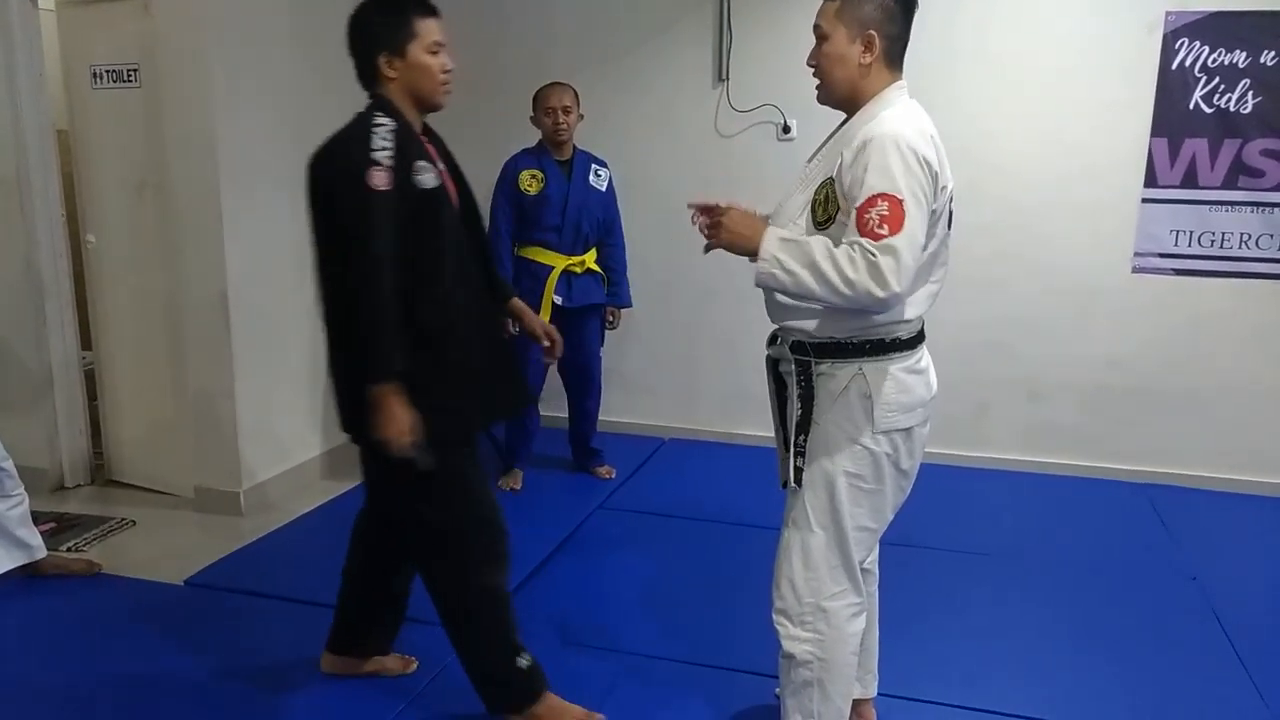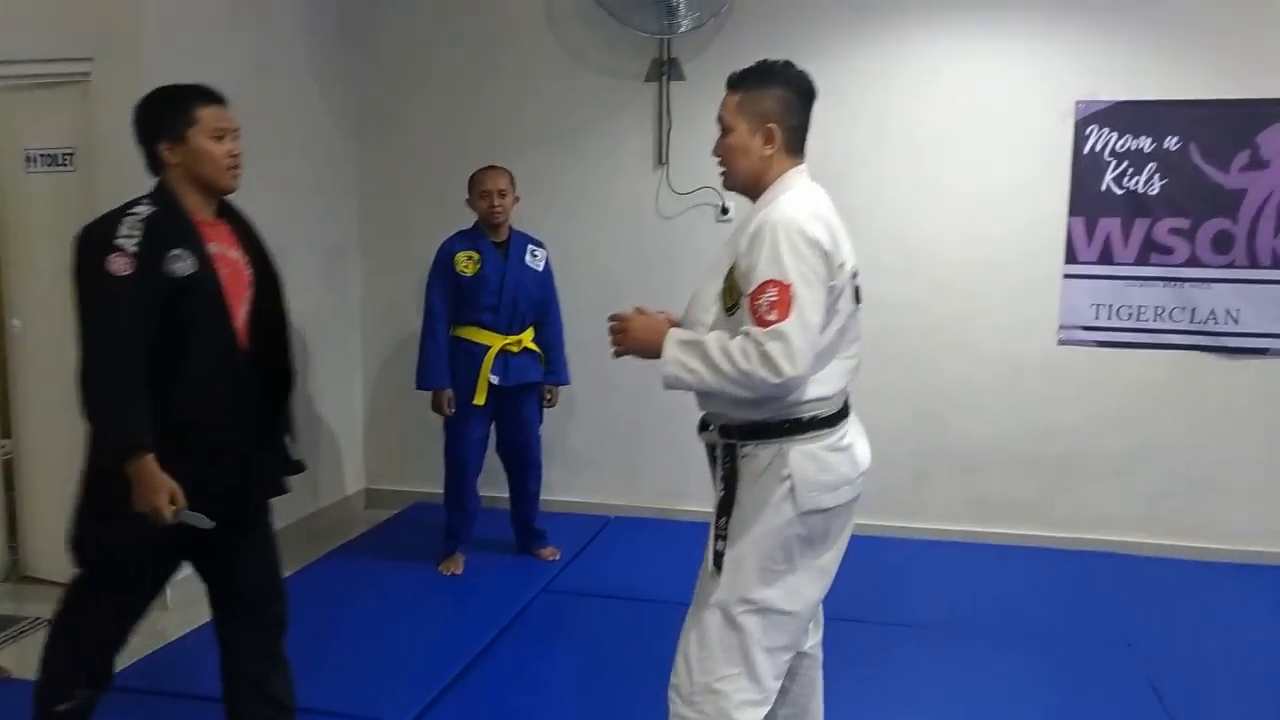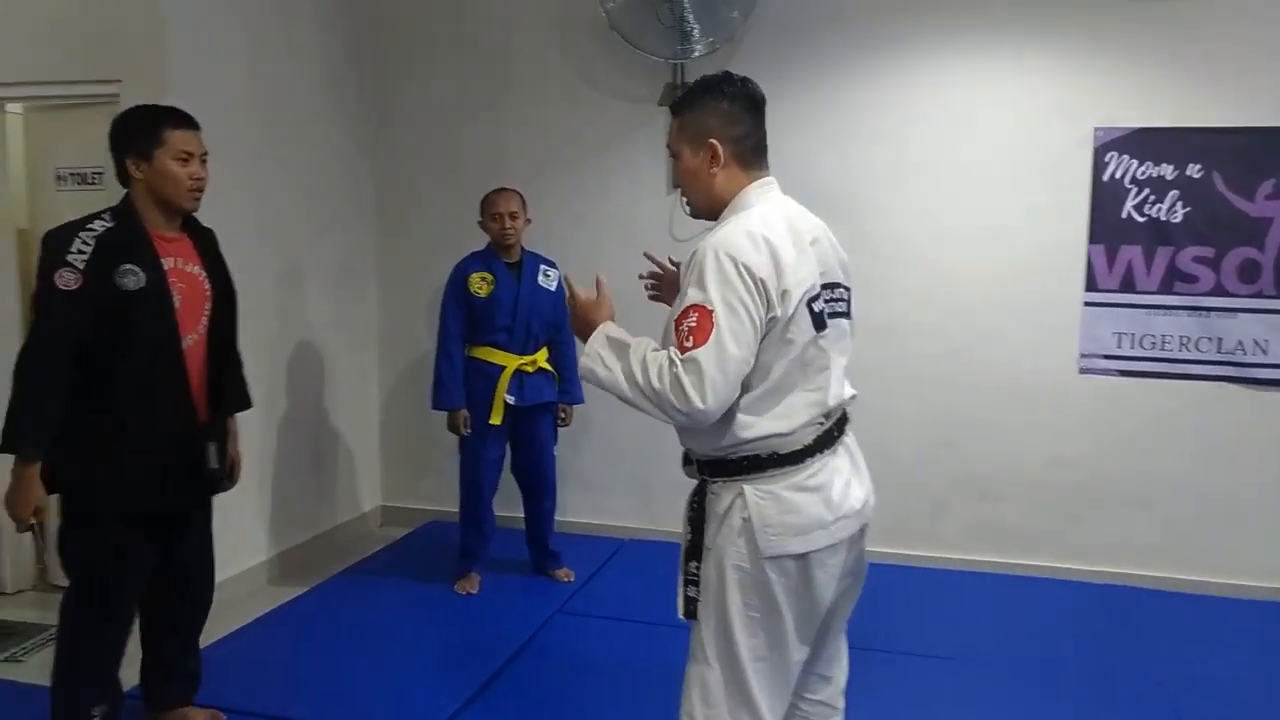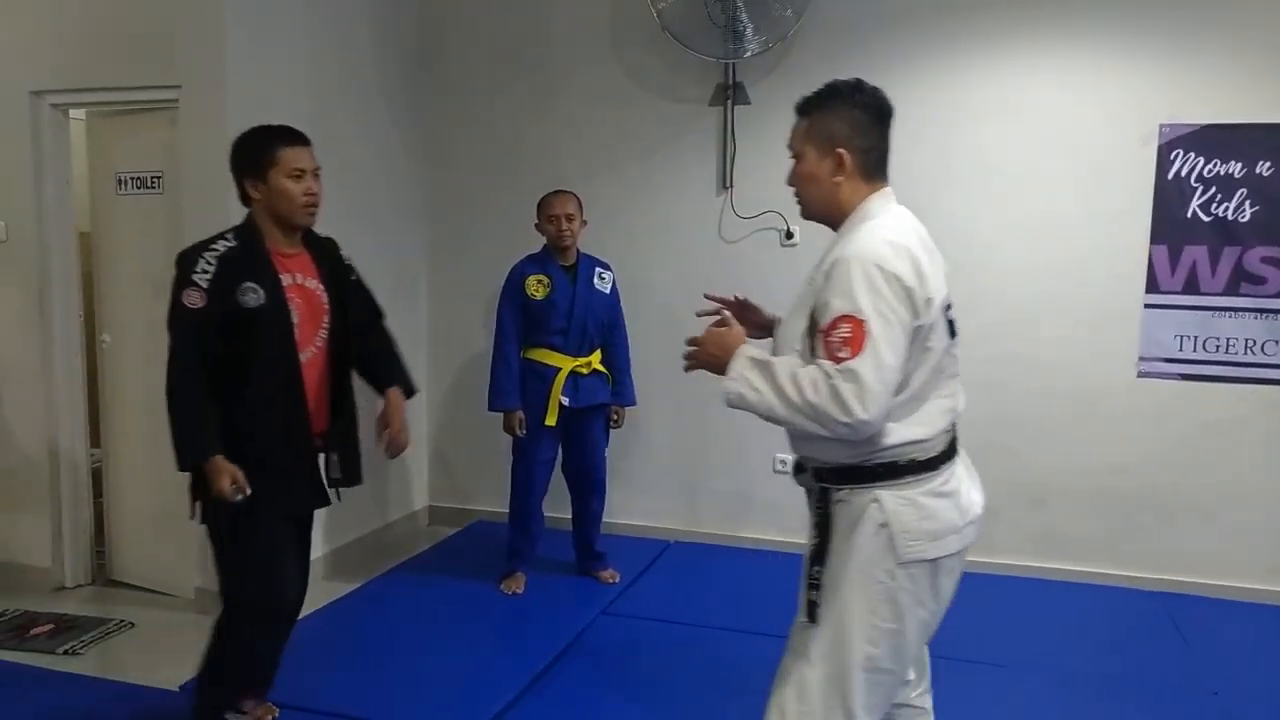
dt=0.5s
person 1, frame 1
left shoulder: (891, 137)
right shoulder: (867, 130)
left elbow: (877, 276)
left wrist: (761, 244)
right wrist: (758, 229)
left hip: (858, 387)
right hip: (843, 379)
left knee: (816, 582)
right knee: (844, 561)
person 1, frame 2
left shoulder: (786, 224)
right shoulder: (788, 214)
left elbow: (773, 361)
left wrist: (666, 344)
right wrist: (680, 328)
left hip: (786, 467)
right hip: (796, 457)
right knee: (786, 639)
person 1, frame 3
left shoulder: (731, 248)
right shoulder: (812, 232)
left elbow: (696, 394)
left wrist: (601, 335)
right wrist: (695, 303)
left hip: (769, 508)
right hip: (829, 486)
person 1, frame 4
left shoulder: (864, 256)
right shoulder: (900, 237)
left elbow: (849, 403)
left wrist: (739, 362)
right wrist: (777, 331)
left hip: (888, 515)
right hip: (920, 498)
person 2, frame 1
left shoulder: (413, 141)
right shoulder: (366, 151)
left elbow: (458, 253)
right elbow: (363, 284)
left wrist: (517, 309)
right wrist: (385, 393)
left hip: (433, 374)
right hip: (406, 385)
left knee: (398, 517)
right knee: (470, 534)
left ankle: (352, 645)
person 2, frame 2
left shoulder: (236, 230)
right shoulder: (128, 237)
right elbow: (112, 364)
left wrist: (265, 441)
right wrist: (141, 466)
left hip: (230, 459)
right hip: (162, 467)
left knee: (256, 599)
right knee: (107, 598)
person 2, frame 3
left shoulder: (201, 243)
right shoulder: (87, 248)
left wrist: (228, 426)
left hip: (187, 456)
right hip: (113, 464)
left knee: (187, 587)
right knee: (103, 601)
person 2, frame 4
left shoulder: (327, 256)
right shoulder: (214, 265)
left elbow: (365, 330)
right elbow: (188, 373)
left wrist: (393, 392)
right wrist: (210, 459)
left hip: (307, 460)
right hip: (246, 468)
left knee: (282, 591)
right knee: (264, 596)
person 3, frame 1
left shoulder: (598, 172)
right shoulder: (518, 168)
left elbow: (612, 239)
right elbow: (500, 239)
left wrist: (616, 296)
left hip: (584, 292)
right hip: (533, 291)
left knee: (586, 379)
right knee: (525, 380)
left ankle: (588, 454)
right ankle: (514, 463)
person 3, frame 2
left shoulder: (534, 252)
right shoulder: (454, 250)
left elbow: (549, 319)
right elbow: (437, 321)
left wrist: (553, 375)
right wrist: (438, 381)
left hip: (522, 370)
right hip: (470, 370)
left knee: (526, 458)
right knee: (463, 461)
left ankle: (531, 536)
right ankle: (455, 546)
person 3, frame 3
left shoulder: (546, 272)
right shoulder: (467, 271)
left elbow: (563, 338)
right elbow: (451, 341)
left wrist: (568, 394)
right wrist: (453, 401)
left hip: (537, 390)
right hip: (484, 389)
left knee: (541, 478)
right knee: (478, 481)
left ankle: (546, 557)
right ankle: (470, 565)
person 3, frame 4
left shoulder: (601, 274)
right shoulder: (524, 274)
left elbow: (616, 340)
right elbow: (507, 343)
left wrist: (619, 395)
right wrist: (509, 402)
left hip: (589, 392)
right hip: (539, 391)
left knee: (590, 480)
right knee: (529, 481)
left ankle: (591, 558)
right ankle: (517, 565)
